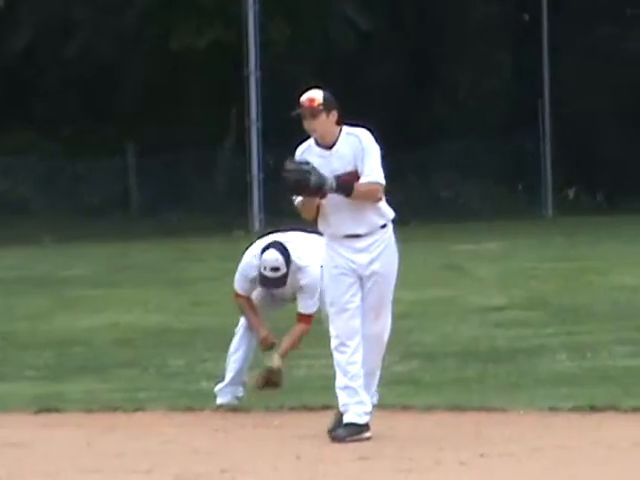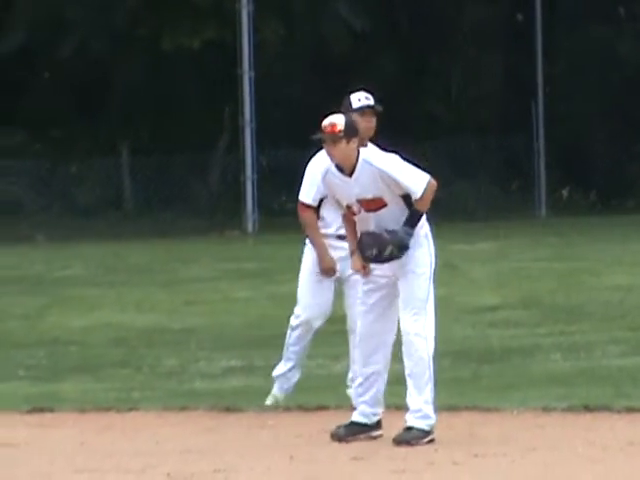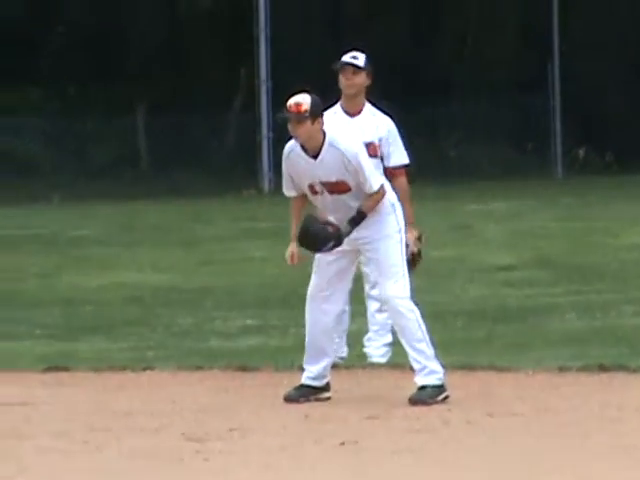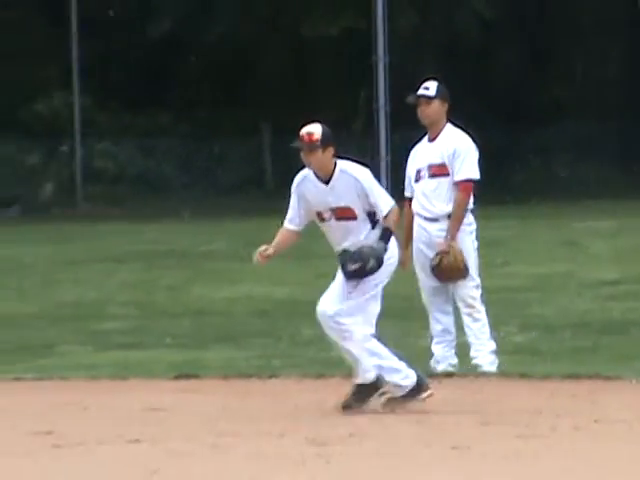
dt=1s
person 1, frame 1
left shoulder: (360, 139)
right shoulder: (303, 155)
left elbow: (375, 191)
right elbow: (308, 214)
left wrist: (333, 186)
right wrist: (310, 193)
left hip: (377, 242)
right hip: (337, 248)
left knee: (375, 329)
right knee: (344, 333)
left ankle: (357, 403)
right ankle: (355, 414)
person 1, frame 2
left shoulder: (382, 164)
right shoulder: (330, 177)
left elbow: (428, 185)
left wrist: (409, 228)
right wrist: (355, 252)
left hip: (412, 247)
left knee: (414, 329)
right knee: (369, 332)
left ankle: (421, 421)
right ankle: (366, 417)
person 1, frame 3
left shoulder: (347, 149)
right shoulder: (290, 154)
left elbow: (378, 192)
right elbow: (298, 195)
left wrist: (350, 226)
right wrist: (294, 238)
left hip: (379, 220)
right hip: (338, 225)
left knee: (395, 296)
right knee: (319, 297)
left ankle: (433, 379)
right ankle: (315, 380)
person 1, frame 4
left shoulder: (355, 176)
right shoulder: (302, 182)
left elbow: (391, 210)
right elbow: (292, 227)
left wrist: (379, 246)
right wrist: (270, 250)
left knee: (330, 312)
right knee: (354, 331)
left ankle: (369, 379)
right ankle: (409, 383)
person 2, frame 1
left shoulder: (309, 270)
right shoulder: (250, 262)
left elbow: (304, 322)
right elbow: (242, 296)
left wrist: (279, 356)
right wrist: (261, 329)
right knee: (247, 326)
right ankle: (228, 392)
person 2, frame 2
right shoulder: (324, 162)
right elbow: (305, 210)
right wrist: (321, 254)
right hip: (324, 247)
right knee: (308, 315)
right ankle: (283, 383)
person 2, frame 3
left shoulder: (382, 123)
right shoulder: (324, 122)
left elbow: (398, 177)
left wrist: (411, 224)
left knee: (378, 284)
left ankle: (378, 352)
right ankle: (334, 350)
person 2, frame 4
left shoulder: (460, 142)
right shoulder: (416, 151)
left elbow: (464, 193)
left wrist: (450, 238)
right wrist: (404, 245)
left hip: (456, 230)
right hip: (422, 233)
left knee: (468, 297)
right knee: (434, 300)
left ankle: (484, 359)
right ankle: (443, 360)
